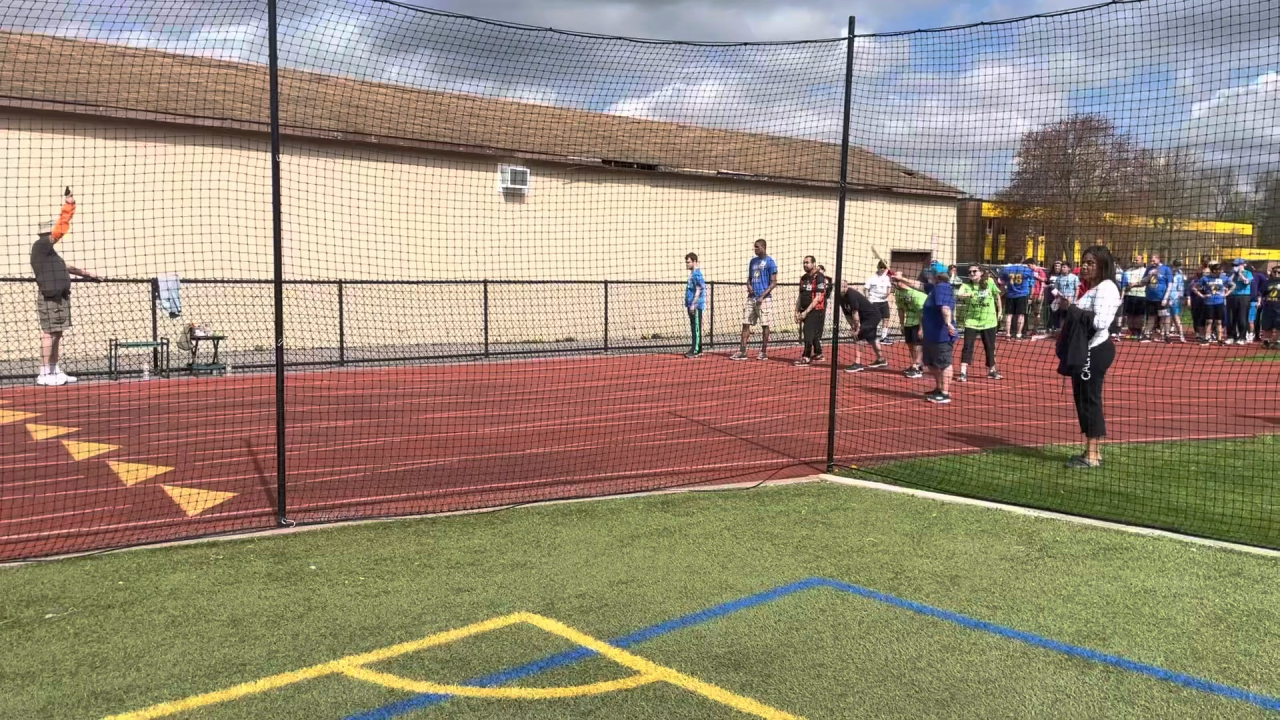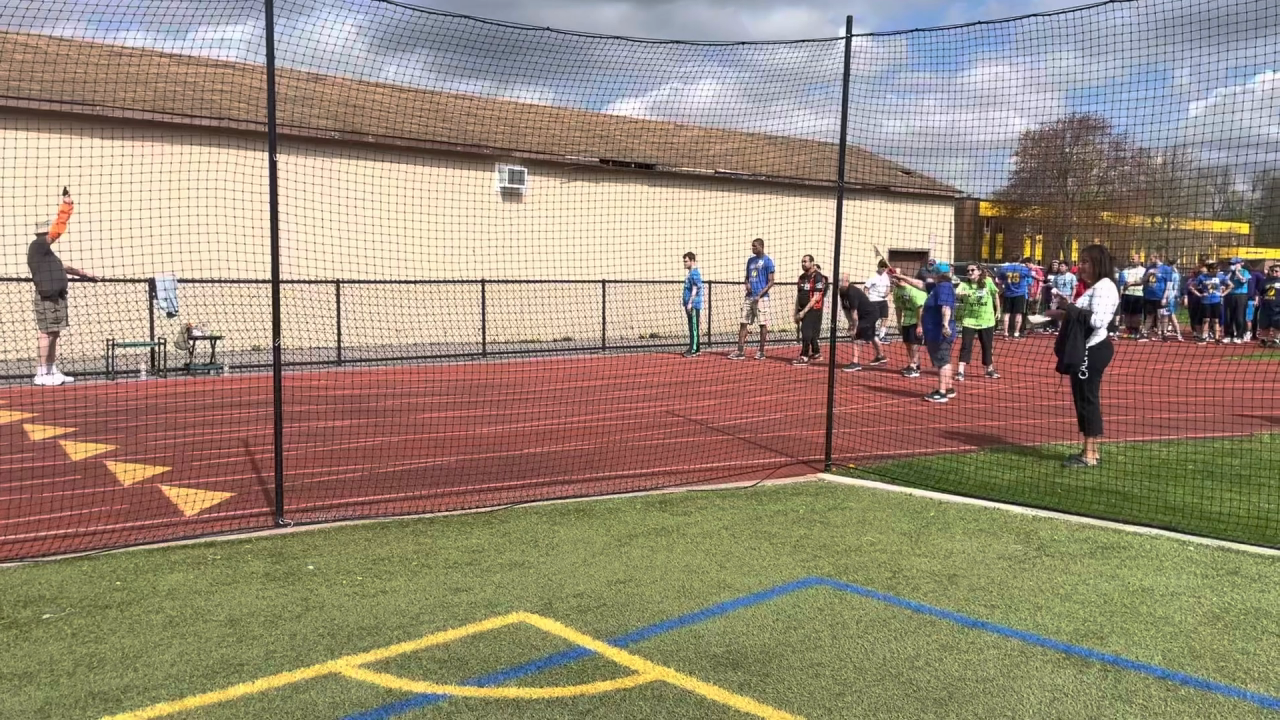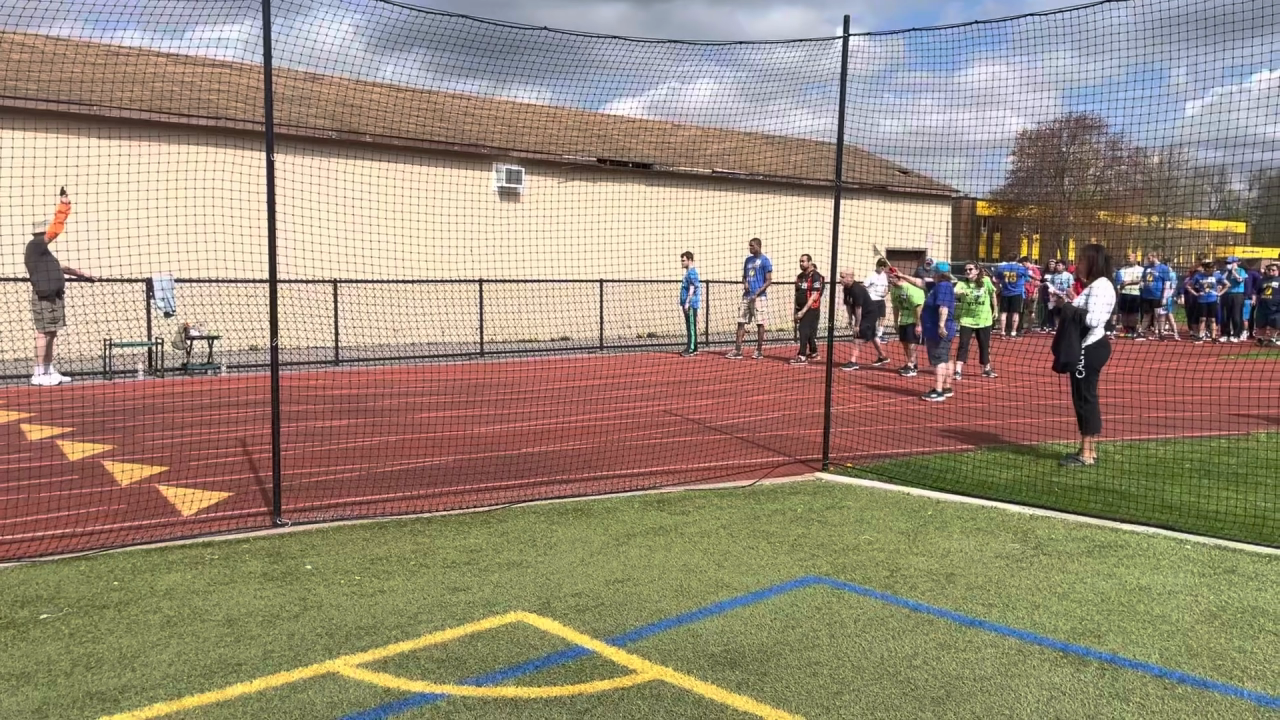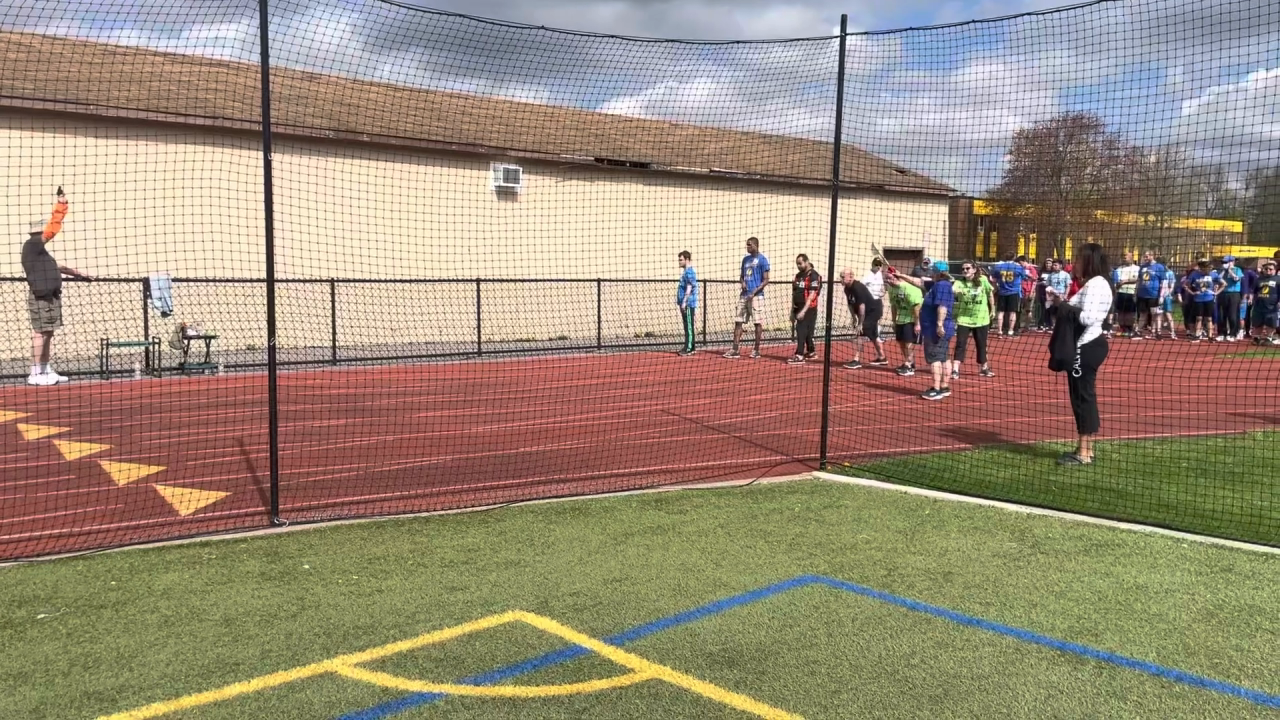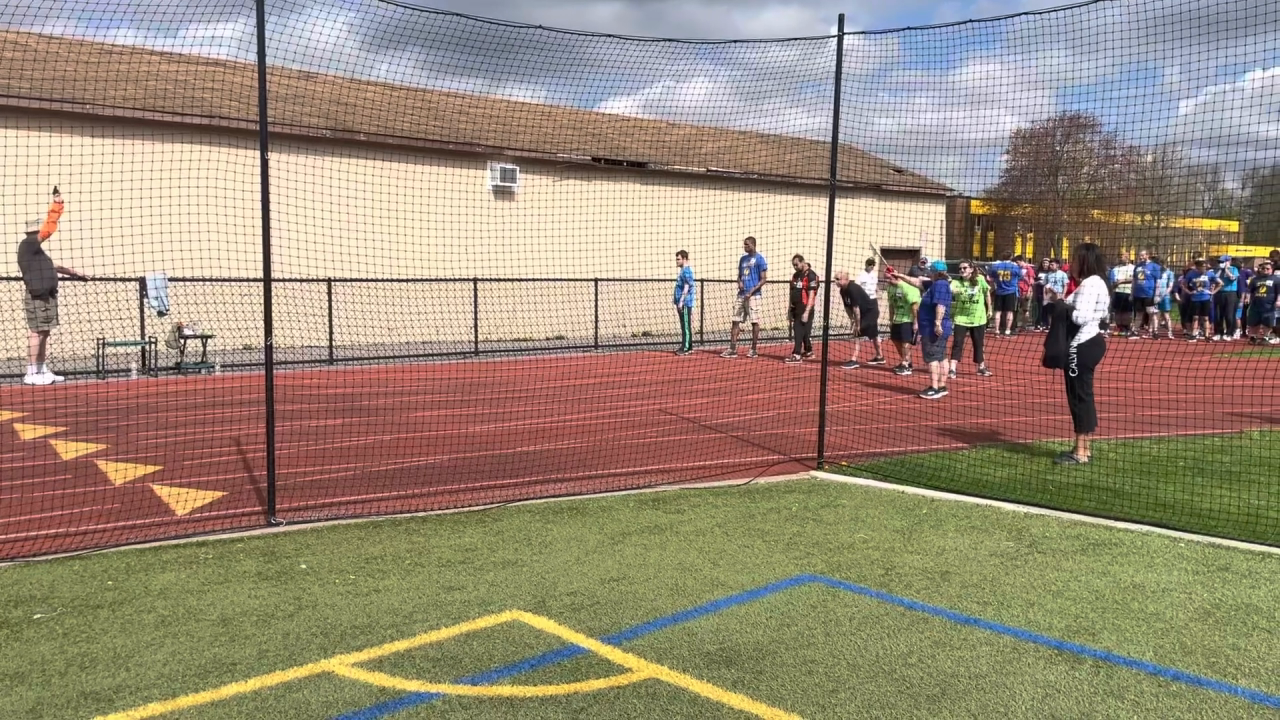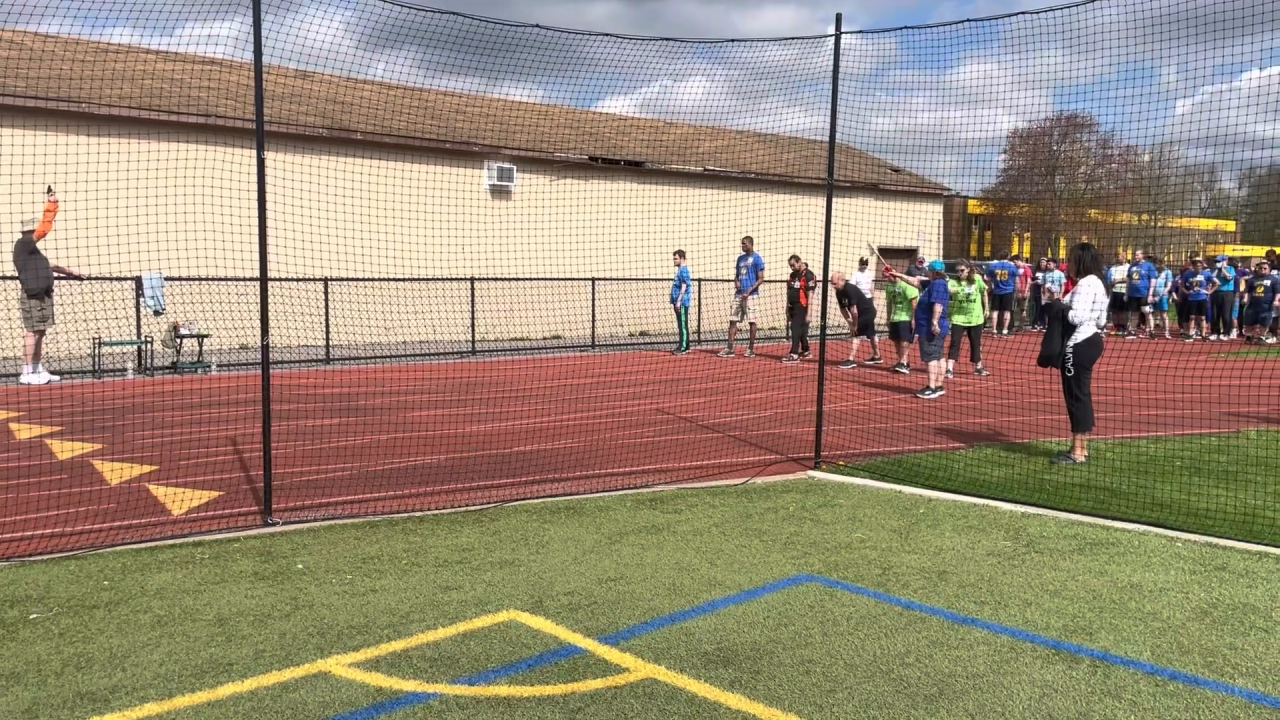
dt=0.2s
person 1, frame 1
left shoulder: (1106, 288)
right shoulder: (1094, 289)
left elbow: (1100, 321)
left wrist: (1073, 310)
right wrist: (1069, 323)
left hip: (1094, 351)
right hip: (1087, 351)
left knee: (1090, 401)
right knee: (1085, 400)
left ankle: (1092, 456)
right ankle: (1094, 452)
person 1, frame 2
left shoulder: (1104, 287)
right shoulder: (1094, 287)
left elbow: (1097, 320)
left wrist: (1070, 309)
right wrist: (1065, 314)
left hip: (1092, 350)
right hip: (1086, 350)
left knee: (1087, 400)
right knee: (1085, 399)
left ankle: (1089, 455)
right ankle: (1091, 451)
person 1, frame 3
left shoulder: (1100, 286)
right shoulder: (1094, 286)
left elbow: (1093, 319)
left wrist: (1068, 307)
right wrist: (1072, 304)
left hip: (1089, 349)
right hip: (1087, 348)
left knee: (1085, 399)
right knee: (1085, 398)
left ankle: (1087, 454)
right ankle: (1088, 450)
person 1, frame 4
left shoulder: (1095, 284)
right shoulder: (1095, 284)
left elbow: (1087, 317)
left wrist: (1063, 306)
right wrist: (1066, 304)
left hip: (1085, 347)
right hip: (1088, 345)
left knee: (1082, 397)
right knee: (1084, 397)
left ankle: (1083, 453)
right ankle: (1086, 449)
person 1, frame 5
left shoulder: (1089, 284)
right shoulder: (1096, 283)
left elbow: (1080, 316)
right wrist: (1066, 304)
left hip: (1082, 346)
right hip: (1090, 343)
left knee: (1079, 396)
right knee: (1083, 396)
left ankle: (1080, 452)
right ankle: (1083, 448)
person 1, frame 6
left shoulder: (1086, 283)
right shoulder: (1096, 283)
left elbow: (1077, 316)
right elbow: (1101, 320)
left hip: (1079, 346)
right hip: (1088, 342)
left knee: (1076, 396)
right knee: (1081, 396)
left ankle: (1078, 452)
right ankle: (1081, 448)
person 2, frame 1
left shoulder: (48, 251)
right shoulder: (40, 246)
left elbow: (64, 267)
right elbow: (59, 230)
left wrist: (87, 274)
right wrist: (68, 207)
left hip: (58, 297)
right hip: (50, 298)
left knee: (57, 334)
right knee: (49, 333)
left ankle: (55, 371)
right ankle: (44, 374)
person 2, frame 2
left shoulder: (46, 251)
right shoulder: (37, 245)
left elbow: (61, 267)
right elbow: (56, 231)
left wrist: (84, 274)
right wrist: (65, 207)
left hip: (55, 297)
right hip: (47, 298)
left knee: (53, 334)
right knee: (46, 334)
left ankle: (52, 371)
right ankle: (41, 373)
person 2, frame 3
left shoulder: (42, 251)
right shoulder: (35, 246)
left elbow: (59, 267)
right elbow: (54, 231)
left wrist: (81, 274)
right wrist: (63, 207)
left hip: (53, 297)
right hip: (44, 297)
left knee: (51, 334)
right knee: (44, 333)
left ankle: (49, 371)
right ankle: (38, 374)
person 2, frame 4
left shoulder: (39, 250)
right shoulder: (32, 245)
left elbow: (55, 266)
right elbow: (51, 230)
left wrist: (77, 273)
right wrist: (60, 207)
left hip: (50, 296)
right hip: (41, 297)
left knee: (48, 333)
right knee: (40, 333)
left ankle: (46, 370)
right ankle: (35, 373)
person 2, frame 5
left shoulder: (35, 250)
right shoulder: (28, 244)
left elbow: (51, 266)
right elbow: (47, 230)
left wrist: (74, 272)
right wrist: (56, 206)
left hip: (46, 296)
right hip: (37, 297)
left knee: (44, 333)
right knee: (37, 332)
left ankle: (42, 370)
right ankle: (31, 373)
person 2, frame 6
left shoulder: (32, 249)
right shoulder: (23, 244)
left elbow: (47, 265)
right elbow: (43, 230)
left wrist: (70, 272)
right wrist: (51, 205)
left hip: (42, 295)
right hip: (33, 296)
left knee: (40, 332)
right knee: (32, 332)
left ankle: (38, 369)
right ankle: (27, 372)
